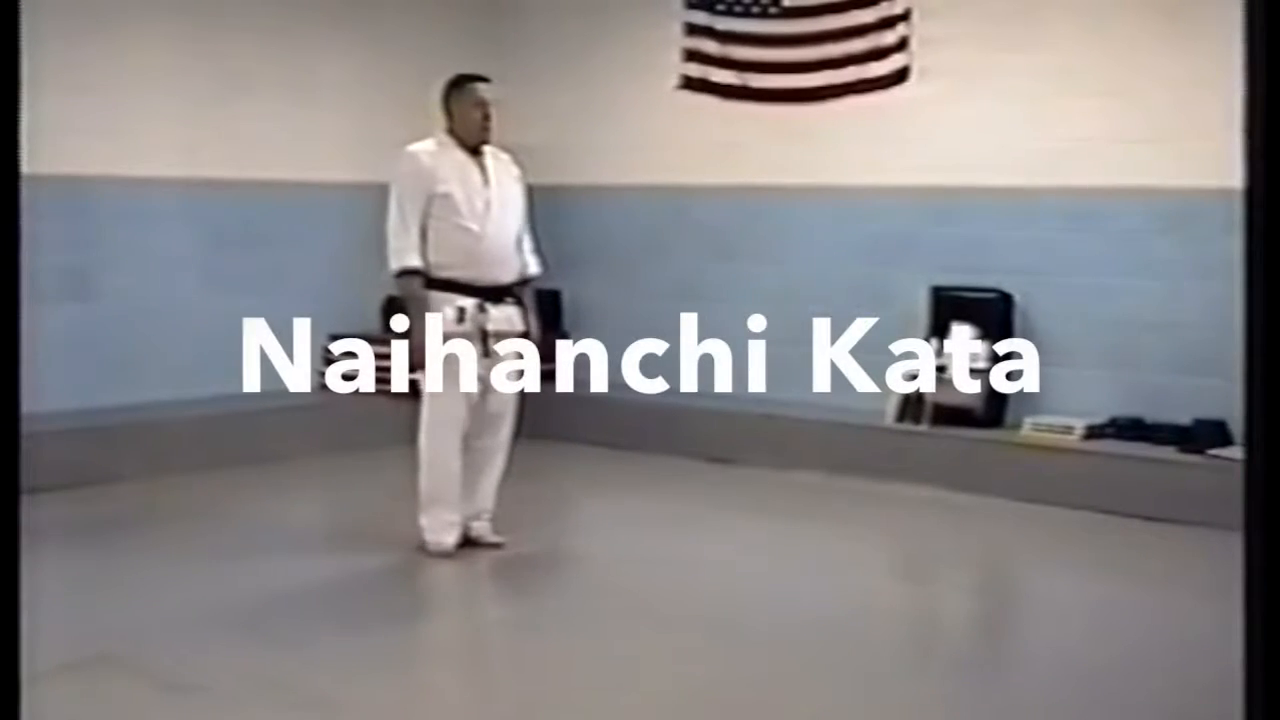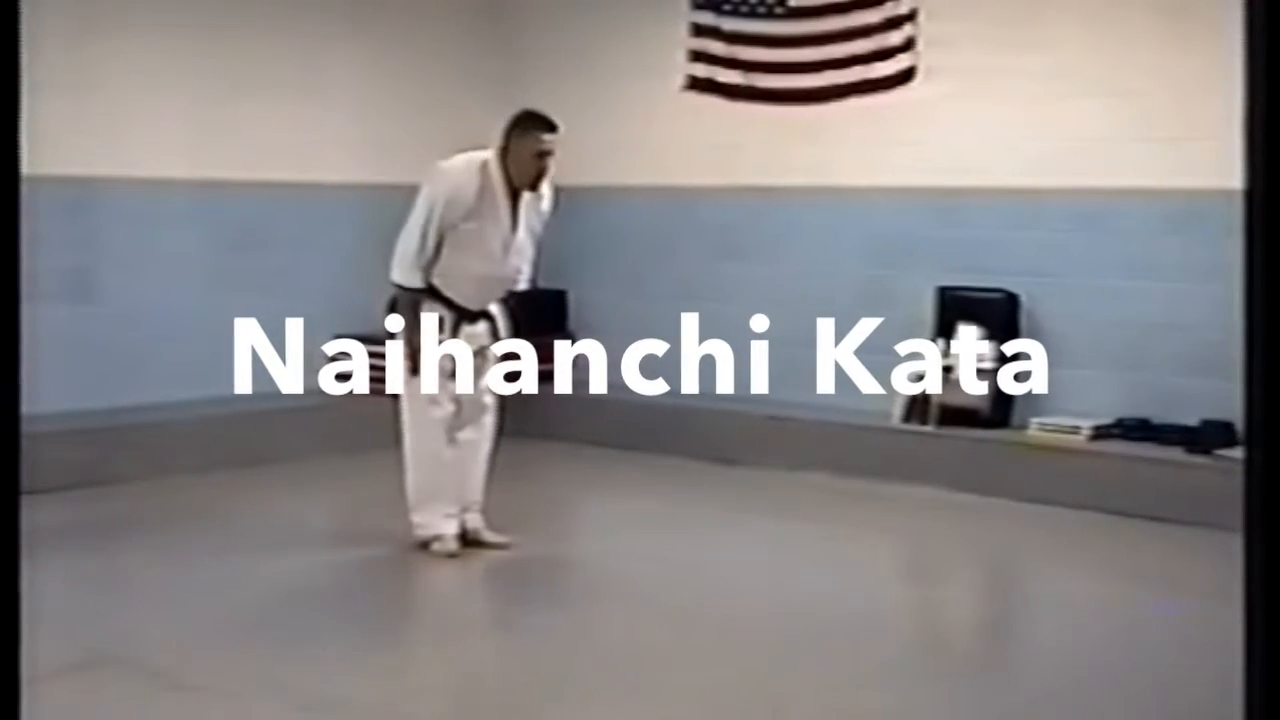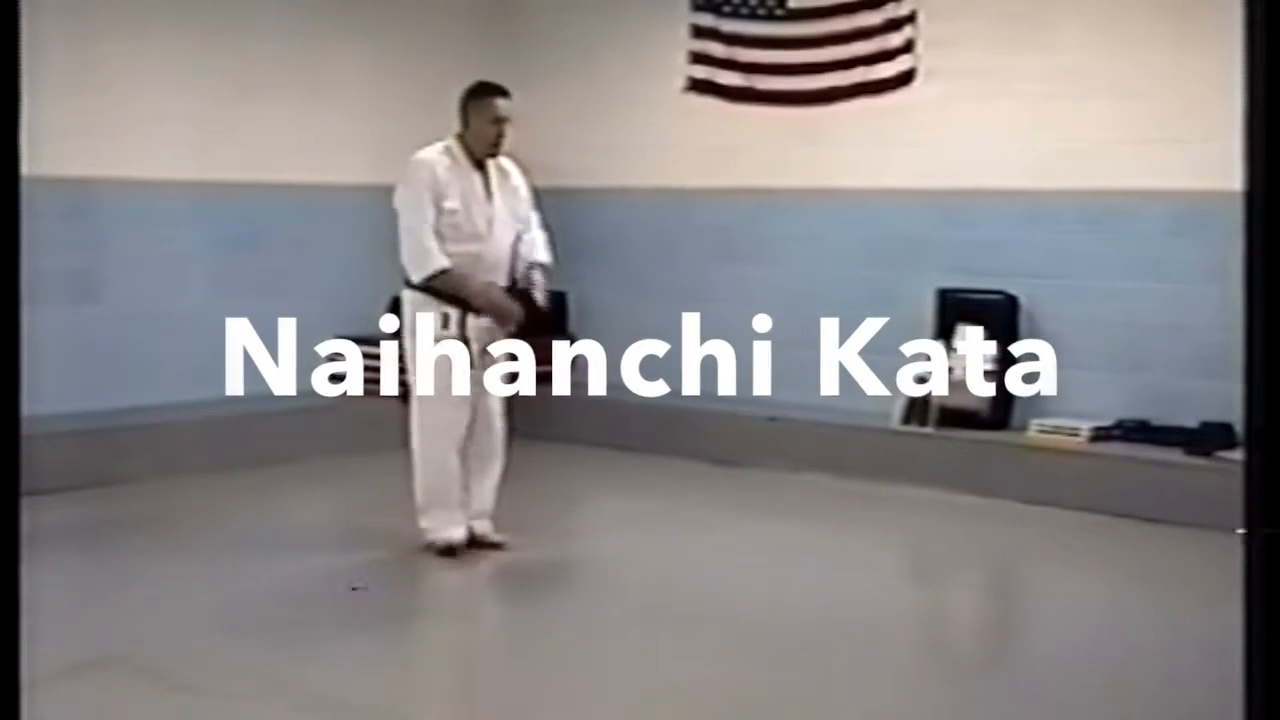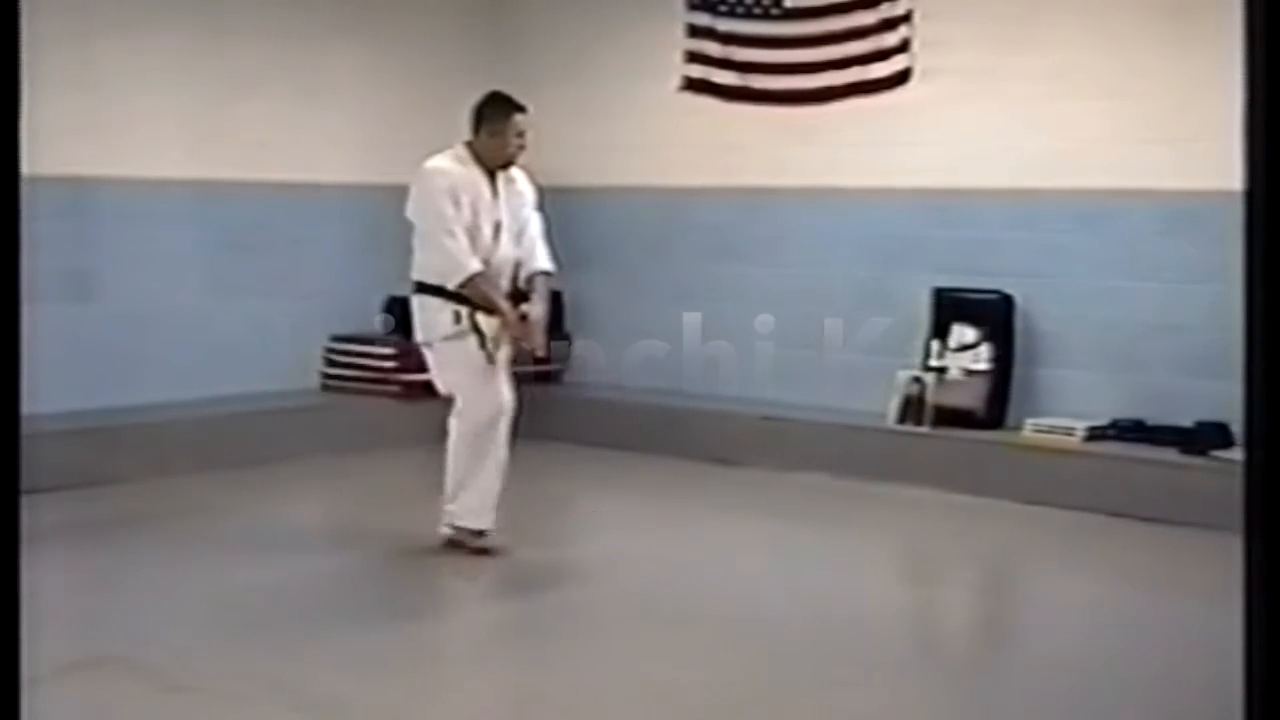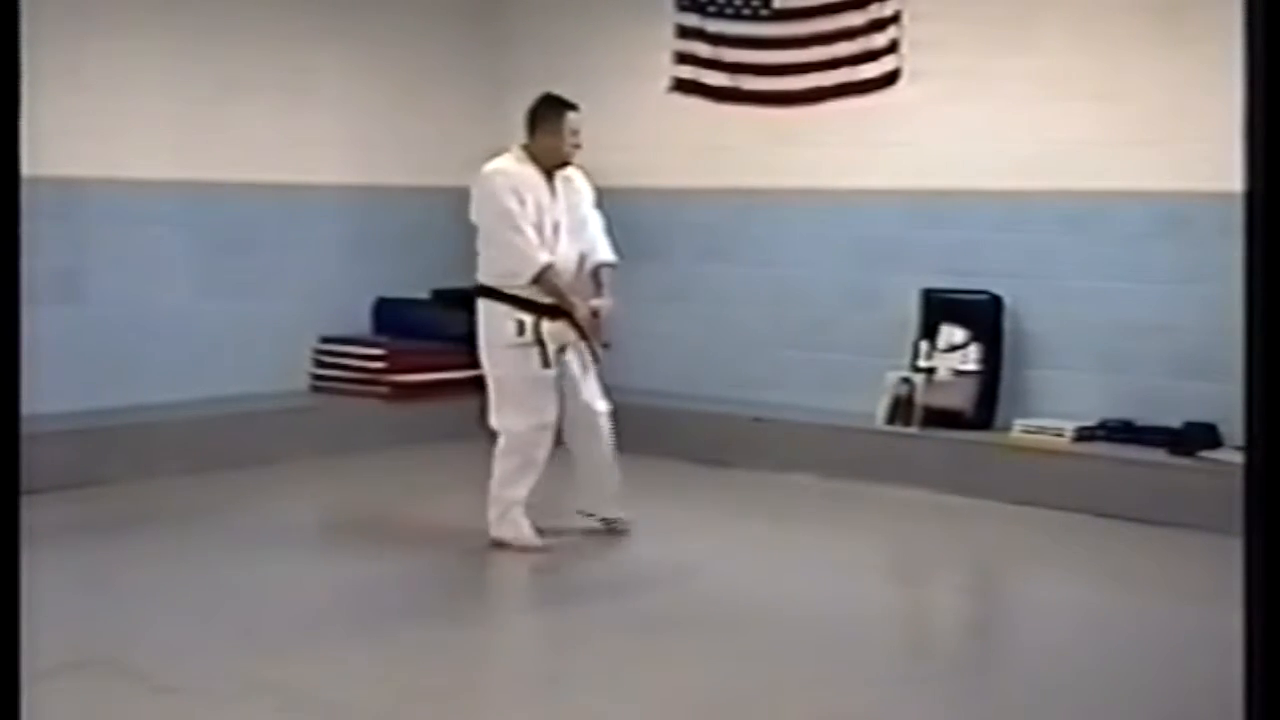
dt=1s
person 1, frame 1
left shoulder: (506, 167)
right shoulder: (421, 161)
right elbow: (404, 245)
left wrist: (529, 311)
right wrist: (420, 317)
left hip: (502, 313)
right hip: (451, 311)
left knee: (494, 422)
right knee: (446, 421)
left ankle: (476, 519)
right ankle: (440, 527)
person 1, frame 2
left shoulder: (540, 195)
right shoulder: (456, 180)
right elbow: (411, 257)
left wrist: (508, 319)
right wrist: (413, 329)
left hip: (483, 318)
right hip: (433, 313)
left knee: (477, 417)
right knee: (431, 418)
left ankle: (469, 518)
right ankle: (436, 524)
person 1, frame 3
left shoulder: (509, 174)
right shoulder: (428, 169)
left elbow: (529, 234)
right elbow: (420, 252)
left wrist: (535, 275)
right wrist: (477, 293)
left hip: (488, 316)
right hip: (439, 312)
left knee: (488, 421)
right knee: (442, 420)
left ankle: (476, 521)
right ankle: (443, 525)
person 1, frame 4
left shoulder: (518, 183)
right shoulder: (439, 176)
left elbow: (532, 246)
right elbow: (452, 258)
left wrist: (537, 301)
right wrist: (503, 308)
left hip: (494, 315)
right hip: (448, 311)
left knee: (493, 413)
right knee: (484, 407)
left ankle: (465, 520)
right ankle: (468, 518)
person 1, frame 5
left shoulder: (574, 182)
right shoulder: (500, 179)
left elbow: (593, 241)
right elbow: (524, 255)
left wrist: (602, 294)
right wrist: (575, 302)
left hip: (561, 318)
right hip: (515, 319)
left knee: (590, 412)
right knee: (527, 424)
left ankle: (600, 507)
right ankle: (508, 523)
